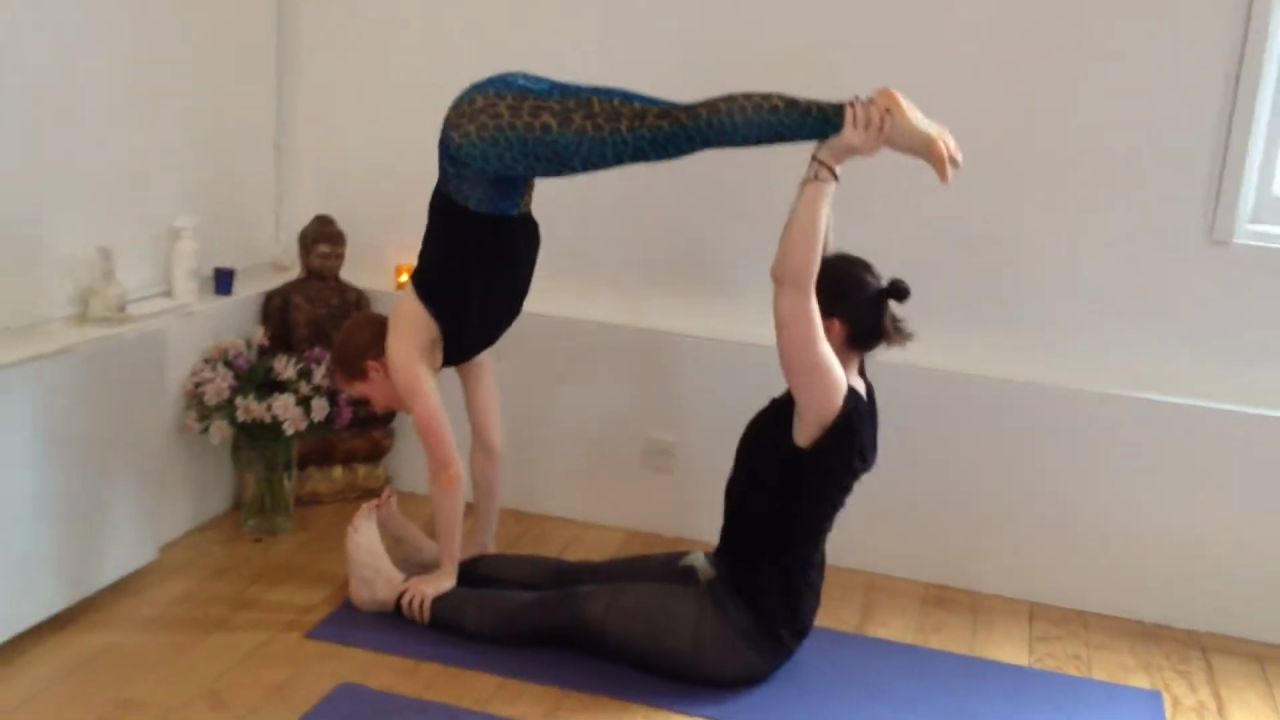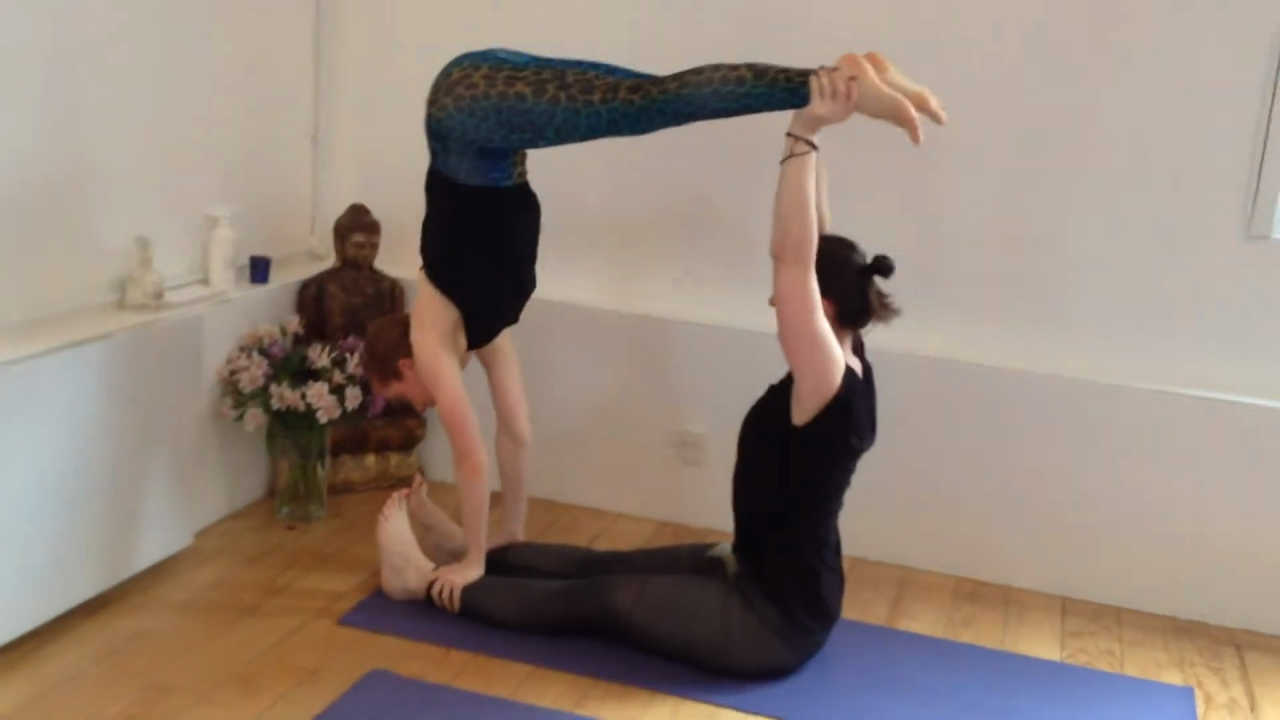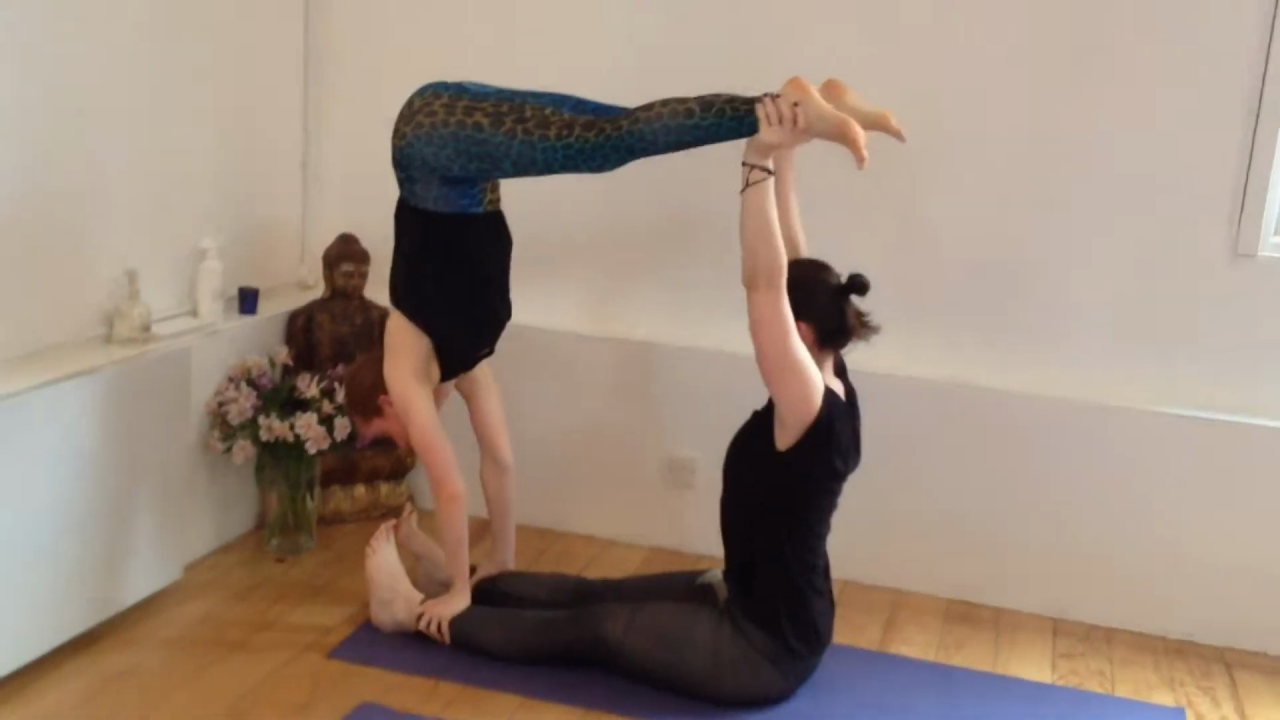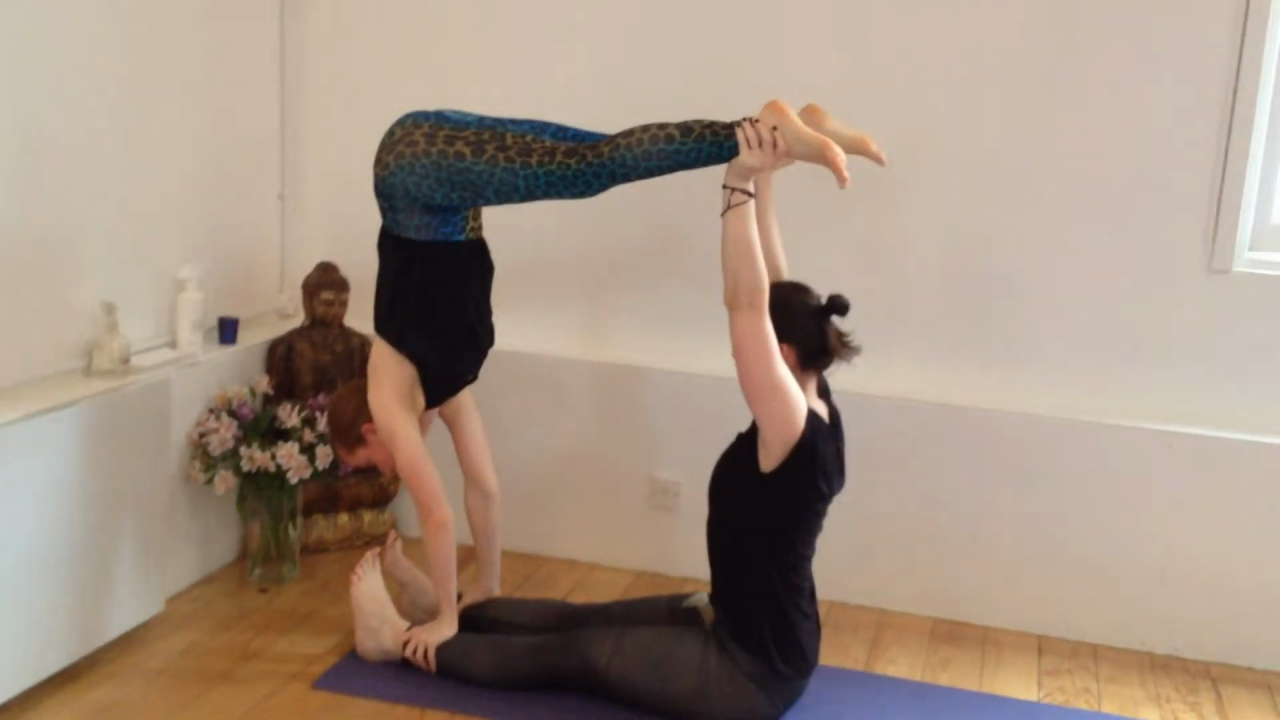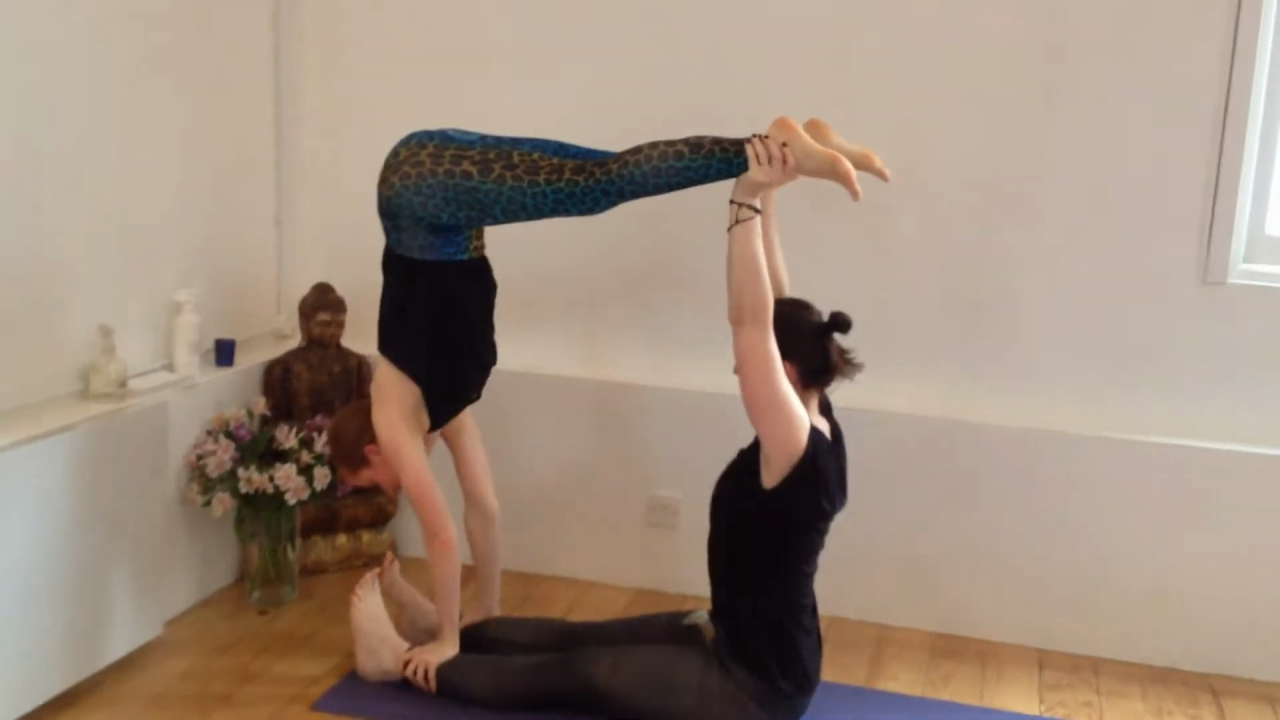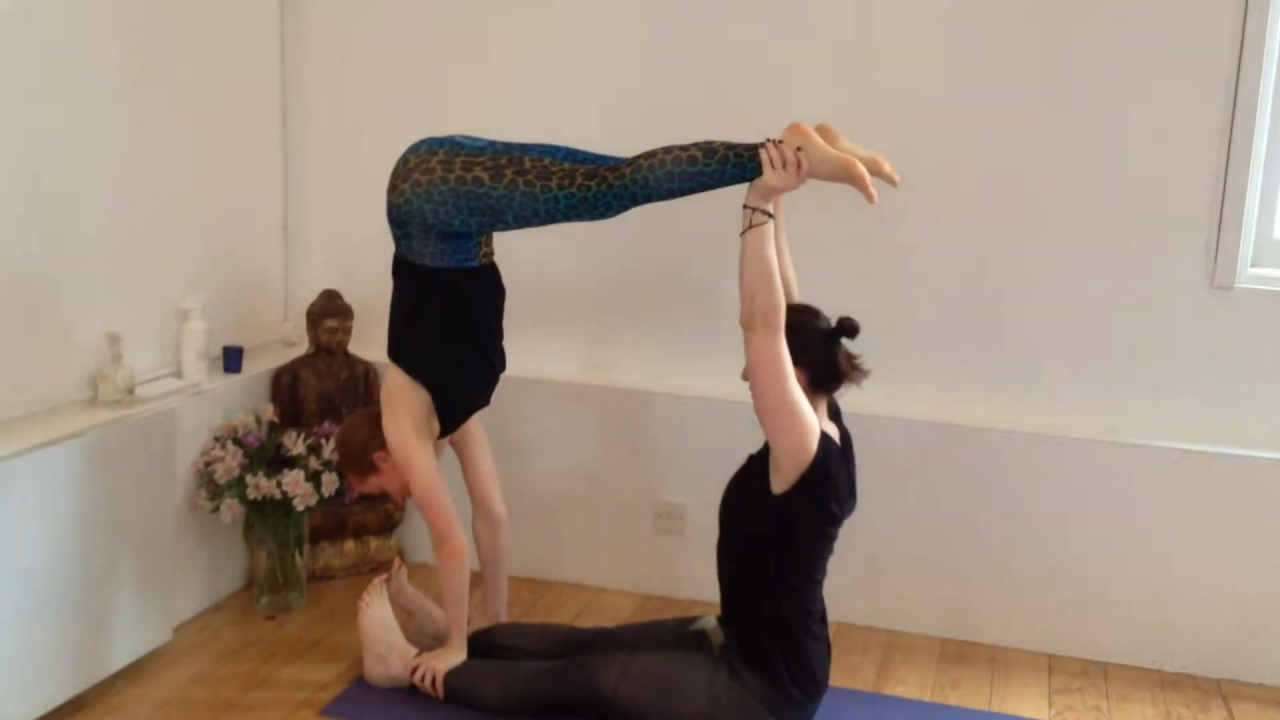
dt=0.3s
person 1, frame 1
left shoulder: (834, 408)
right shoulder: (845, 387)
left elbow: (792, 281)
right elbow: (806, 274)
left wrist: (827, 163)
right wrist: (829, 158)
left hip: (747, 631)
right hip: (739, 588)
left knee: (570, 609)
right knee: (572, 576)
left ankle: (401, 595)
person 1, frame 2
left shoulder: (829, 386)
right shoulder: (847, 367)
left elbow: (793, 260)
right elbow: (809, 249)
left wrist: (804, 135)
right wrist: (809, 132)
left hip: (774, 622)
right hip: (764, 579)
left knee: (600, 599)
right knee: (600, 566)
left ankle: (431, 585)
right ankle: (466, 553)
person 1, frame 3
left shoulder: (810, 407)
right shoulder: (831, 387)
left elbow: (763, 285)
right elbow: (786, 276)
left wrist: (759, 161)
right wrist: (781, 160)
left hip: (765, 650)
right hip: (759, 606)
left knee: (590, 628)
right knee: (594, 595)
left ankle: (419, 613)
person 1, frame 4
left shoulder: (795, 429)
right shoulder: (815, 411)
left elbow: (748, 306)
right elbow: (769, 295)
left wrist: (740, 187)
right wrist: (760, 183)
left hip: (753, 670)
right hip: (742, 626)
left knee: (576, 653)
right knee: (579, 620)
left ankle: (406, 640)
person 1, frame 5
left shoulder: (795, 447)
right shoulder: (815, 426)
left elbow: (752, 323)
right elbow: (771, 313)
left wrist: (746, 202)
right wrist: (762, 201)
right hip: (741, 642)
left knee: (575, 673)
right knee: (579, 638)
left ankle: (403, 661)
person 1, frame 6
left shoulder: (806, 450)
right shoulder: (824, 430)
left elbow: (764, 329)
right elbow: (782, 320)
left wrist: (759, 207)
right wrist: (770, 208)
right hip: (751, 649)
right knee: (589, 644)
left ankle: (411, 664)
right ankle: (447, 632)
person 2, frame 1
left shoulder: (405, 351)
right shoulder: (452, 334)
left elbow: (447, 468)
right elbow: (488, 446)
left wrist: (446, 572)
right wrist: (479, 547)
left knee: (681, 129)
right knee: (679, 132)
person 2, frame 2
left shoulder: (430, 340)
right shoulder: (474, 321)
left elbow: (471, 458)
right elbow: (516, 433)
left wrist: (474, 561)
right wrist: (511, 536)
left knee: (654, 102)
person 2, frame 3
left shoulder: (404, 375)
right shoulder: (453, 355)
left elbow: (450, 490)
right elbow: (500, 460)
left wrist: (459, 591)
right wrist: (501, 562)
left knee: (610, 141)
person 2, frame 4
left shoulder: (389, 403)
right shoulder: (436, 381)
left elbow: (436, 514)
right elbow: (485, 486)
left wrist: (446, 618)
right wrist: (486, 587)
left knee: (591, 167)
person 2, frame 5
left shoulder: (394, 422)
right shoulder: (434, 403)
left elbow: (441, 536)
right elbow: (484, 507)
left wrist: (448, 639)
right wrist: (486, 610)
left knee: (599, 185)
person 2, frame 6
left shoulder: (404, 429)
right shoulder: (442, 409)
left elbow: (450, 543)
right elbow: (493, 513)
left wrist: (455, 644)
right wrist: (494, 614)
left knee: (610, 187)
